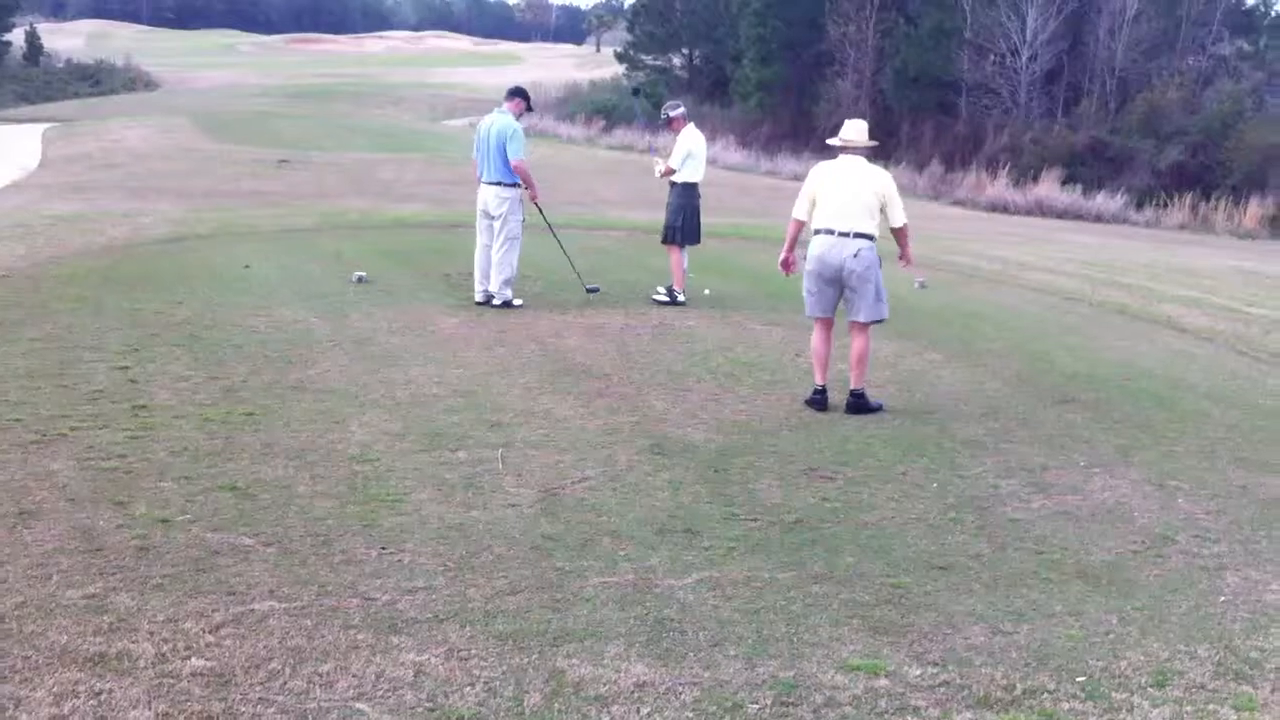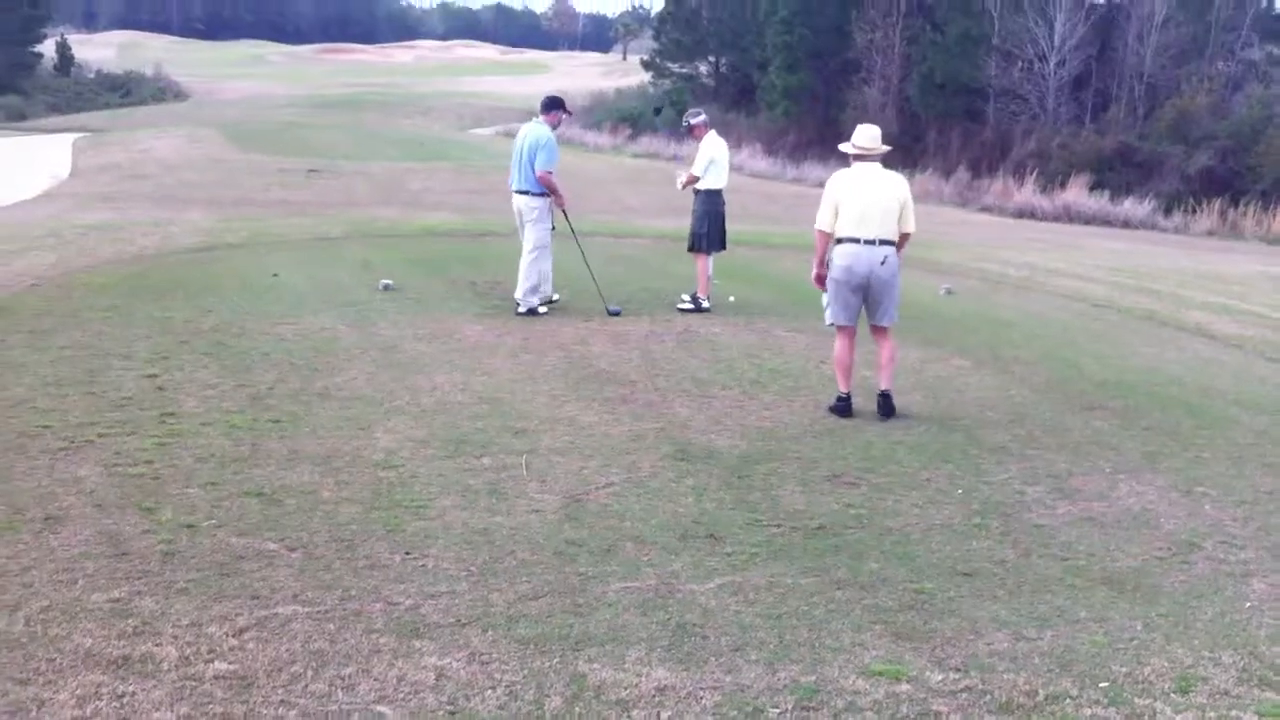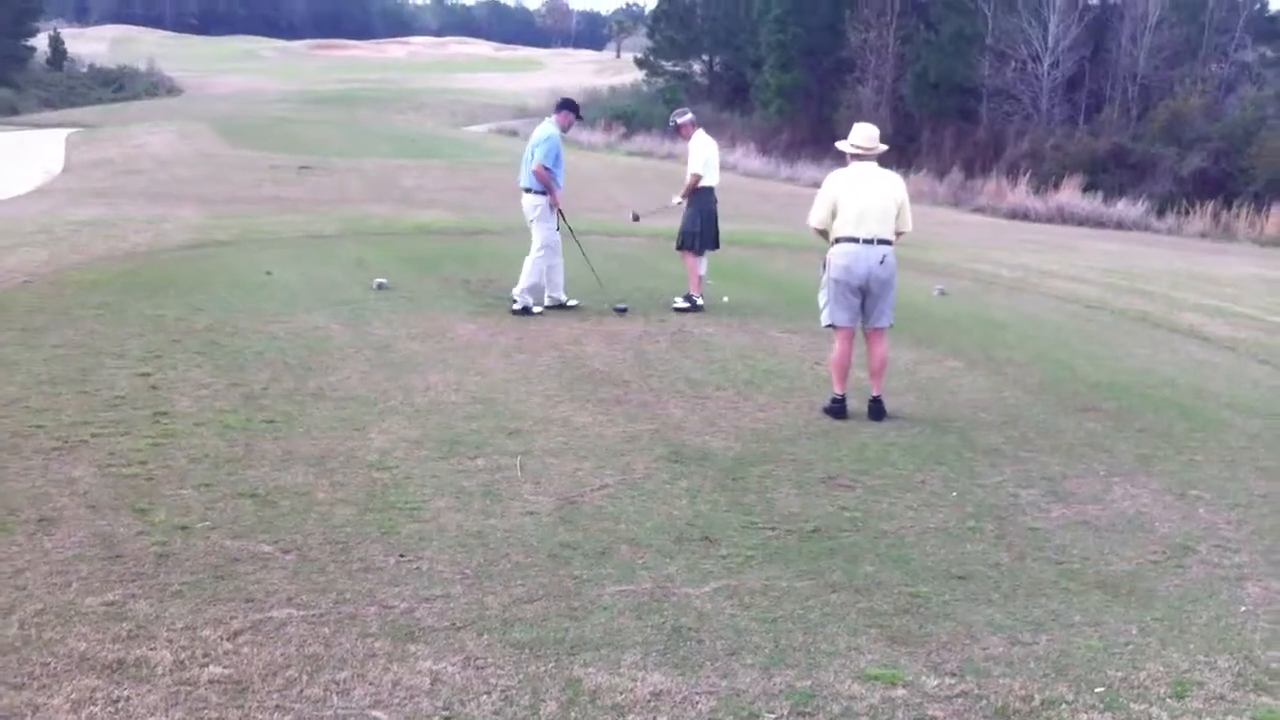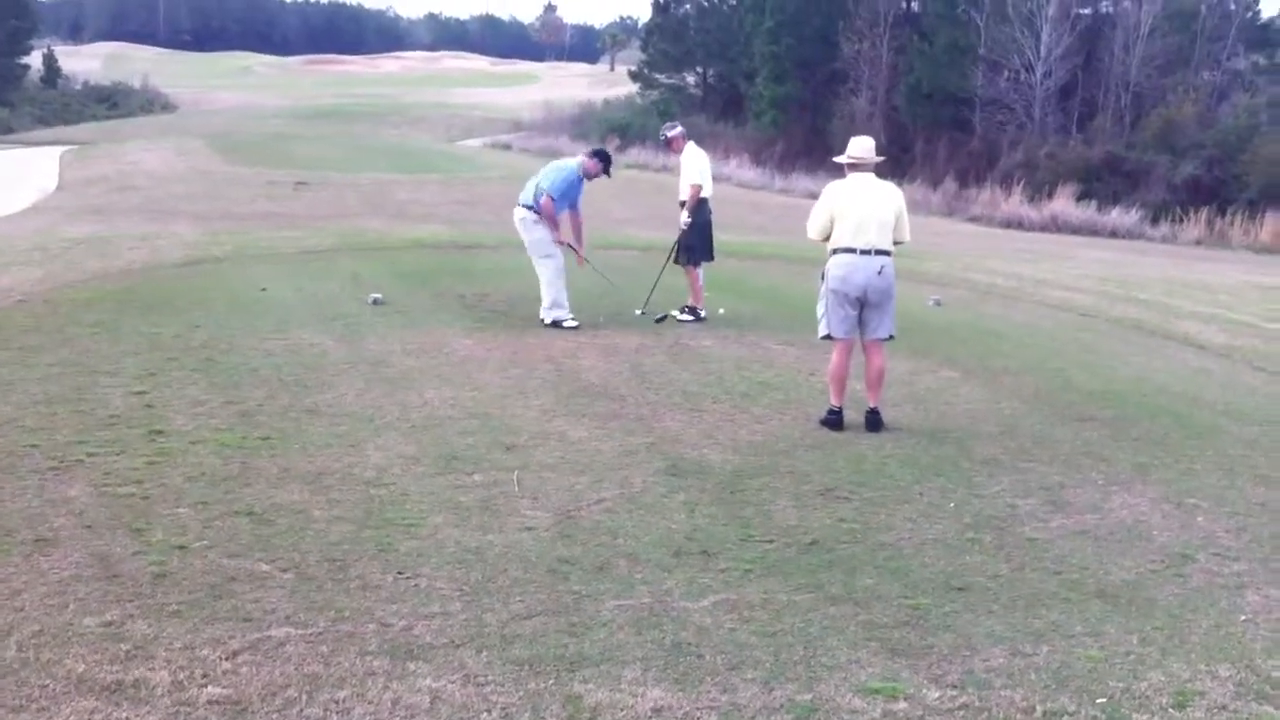
dt=0.4s
person 1, frame 1
left shoulder: (821, 170)
right shoulder: (880, 176)
left elbow: (800, 215)
right elbow: (898, 223)
left wrist: (787, 250)
right wrist: (905, 250)
left hip: (824, 248)
right hip: (861, 252)
left knee: (822, 324)
right knee: (860, 328)
left ankle: (819, 391)
right ankle: (856, 395)
person 1, frame 2
left shoulder: (840, 179)
right shoulder: (898, 182)
left elbow: (824, 227)
right elbow: (906, 230)
left wrist: (818, 264)
left hip: (847, 256)
right hip: (884, 259)
left knee: (845, 332)
right knee: (883, 332)
left ankle: (844, 399)
right ankle: (885, 395)
person 1, frame 3
left shoulder: (838, 178)
right shoulder: (895, 181)
left elbow: (817, 222)
right elbow: (902, 228)
left wrist: (832, 236)
left hip: (846, 256)
right hip: (882, 259)
left knee: (844, 333)
right knee: (877, 334)
left ankle: (838, 400)
right ankle: (876, 400)
person 1, frame 4
left shoulder: (836, 189)
right shoulder: (893, 192)
left elbow: (816, 232)
right elbow: (901, 237)
left hip: (844, 267)
right hip: (881, 269)
left knee: (841, 344)
right knee: (874, 345)
left ankle: (835, 411)
right ankle: (873, 412)
person 2, frame 1
left shoulder: (484, 122)
right shoulder: (512, 126)
left elbow: (476, 161)
right elbow: (517, 165)
right wrist: (532, 187)
left hip: (485, 190)
right hip: (506, 193)
left knee: (485, 245)
right knee: (506, 246)
left ankle: (482, 293)
right ankle: (501, 295)
person 2, frame 2
left shoulder: (524, 129)
right shoulder: (546, 137)
right elbow: (542, 175)
right wrist: (558, 194)
left hip: (519, 197)
right hip: (536, 201)
left knee: (540, 249)
right knee: (535, 253)
left ankle: (541, 293)
right ankle: (526, 303)
person 2, frame 3
left shoulder: (547, 131)
right shoulder: (551, 135)
right elbow: (537, 169)
left wrist: (552, 195)
right wrist: (554, 194)
left hip: (537, 198)
right hip: (540, 199)
left knee: (552, 250)
right knee: (542, 251)
left ankle: (554, 297)
right ankle: (521, 300)
person 2, frame 4
left shoulder: (579, 178)
right shoulder: (567, 171)
left elbow: (575, 214)
right elbow: (545, 201)
left wrist: (579, 246)
right wrist: (557, 231)
left hip: (537, 217)
right hip: (530, 216)
left knee: (552, 264)
right knee: (551, 263)
left ankle: (550, 310)
right ankle: (554, 315)
person 3, frame 1
left shoulder: (686, 138)
right shoulder: (696, 135)
left elbow: (671, 169)
left wrist: (661, 170)
right wrist: (665, 164)
left hip: (682, 192)
right hip: (688, 191)
left knee: (673, 243)
right knee: (679, 243)
left ankle: (677, 292)
right ankle: (677, 286)
person 3, frame 2
left shoulder: (708, 145)
right shoulder: (718, 142)
left elbow: (695, 176)
left wrist: (683, 182)
right wrist: (688, 177)
left hip: (707, 199)
right hip: (713, 198)
left knee: (700, 250)
right knee: (705, 250)
left ankle: (702, 299)
right ankle: (702, 293)
person 3, frame 3
left shoulder: (698, 143)
right shoulder: (705, 140)
left elbow: (696, 176)
left wrist: (682, 196)
right wrist: (686, 196)
left hip: (699, 199)
right hip: (704, 198)
left knee: (688, 248)
right knee: (698, 249)
left ankle: (695, 296)
right ankle: (696, 292)
person 3, frame 4
left shoulder: (691, 155)
right shoulder: (692, 153)
left elbow: (696, 186)
left wrist: (686, 212)
left hip: (695, 211)
right hip: (696, 211)
left knee: (689, 262)
right knee: (692, 262)
left ankle: (699, 309)
right ankle: (692, 304)
